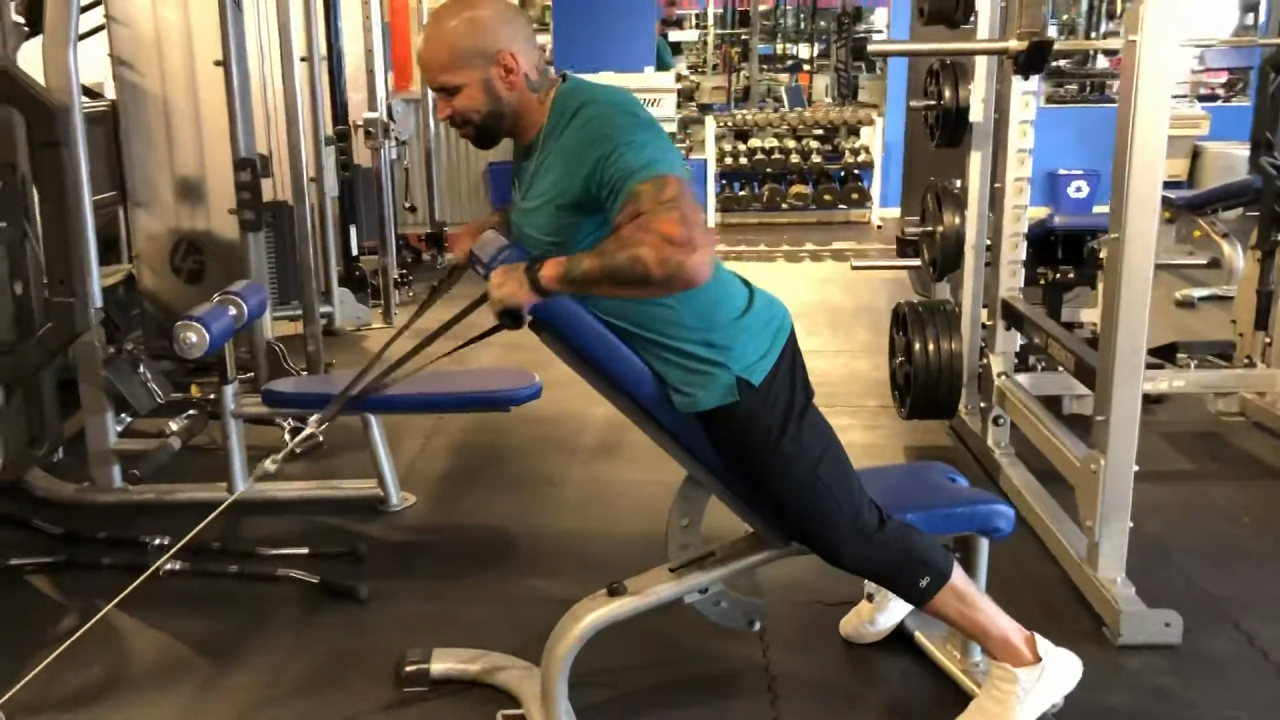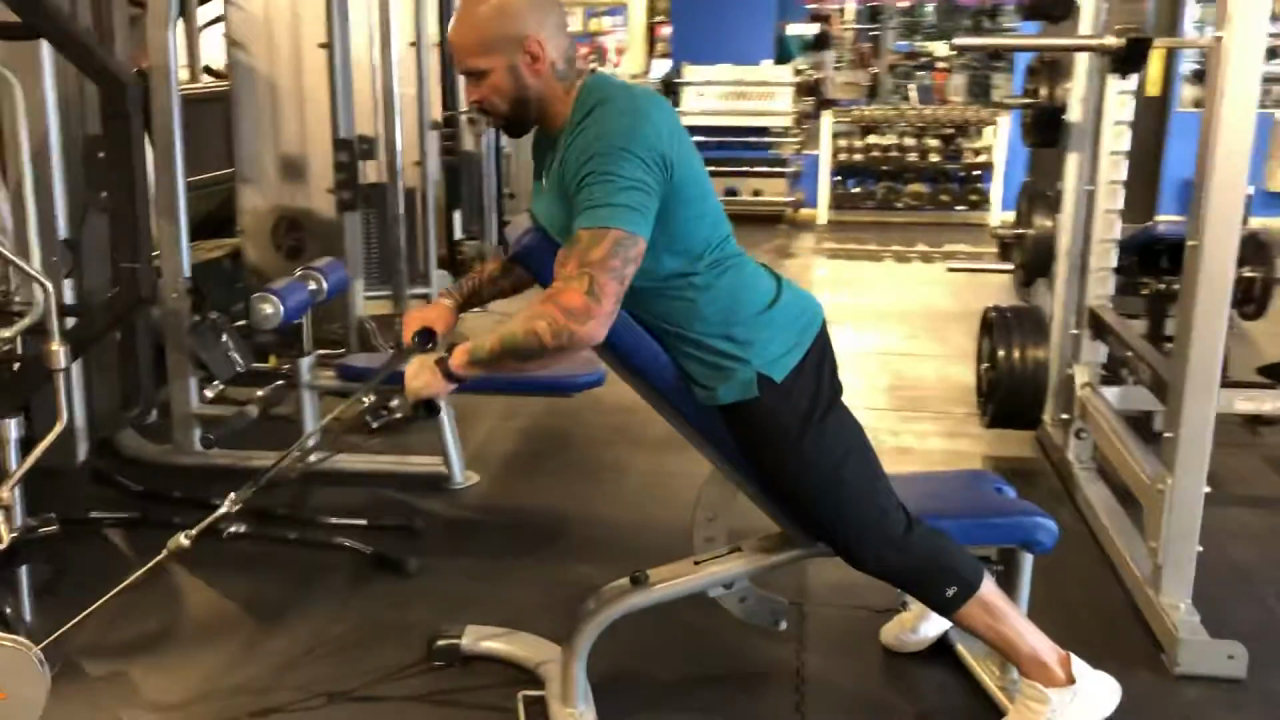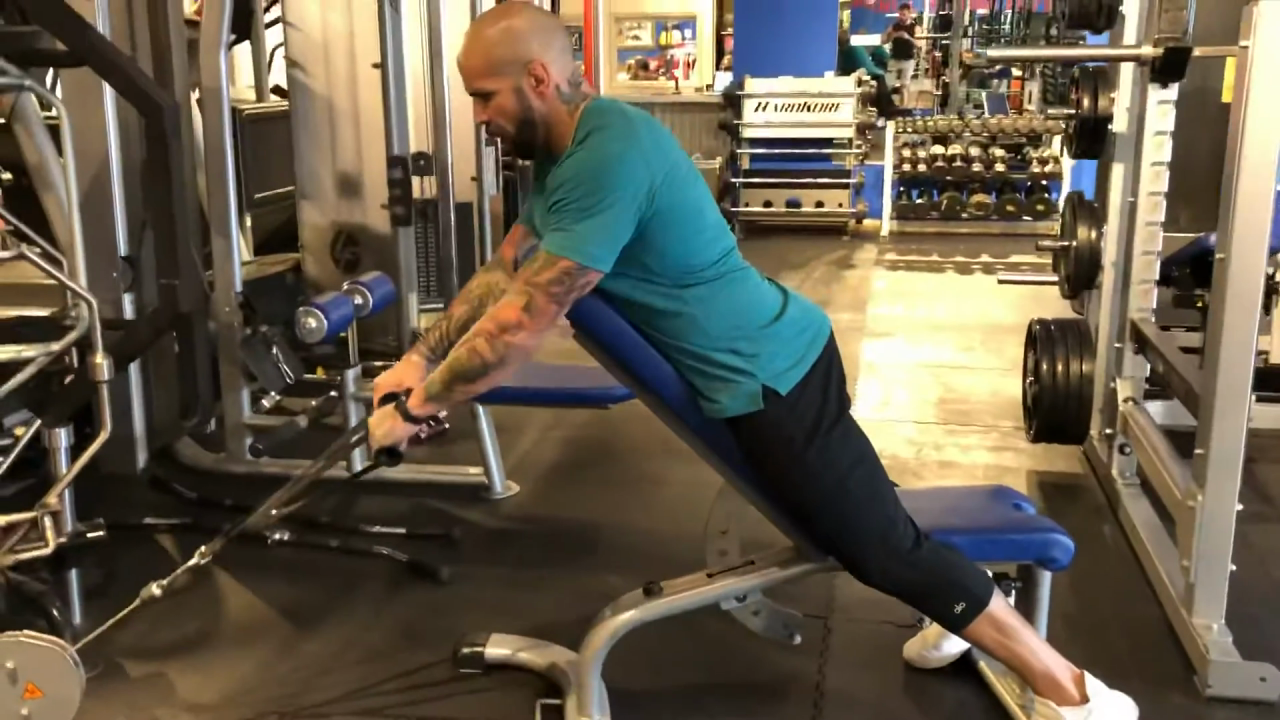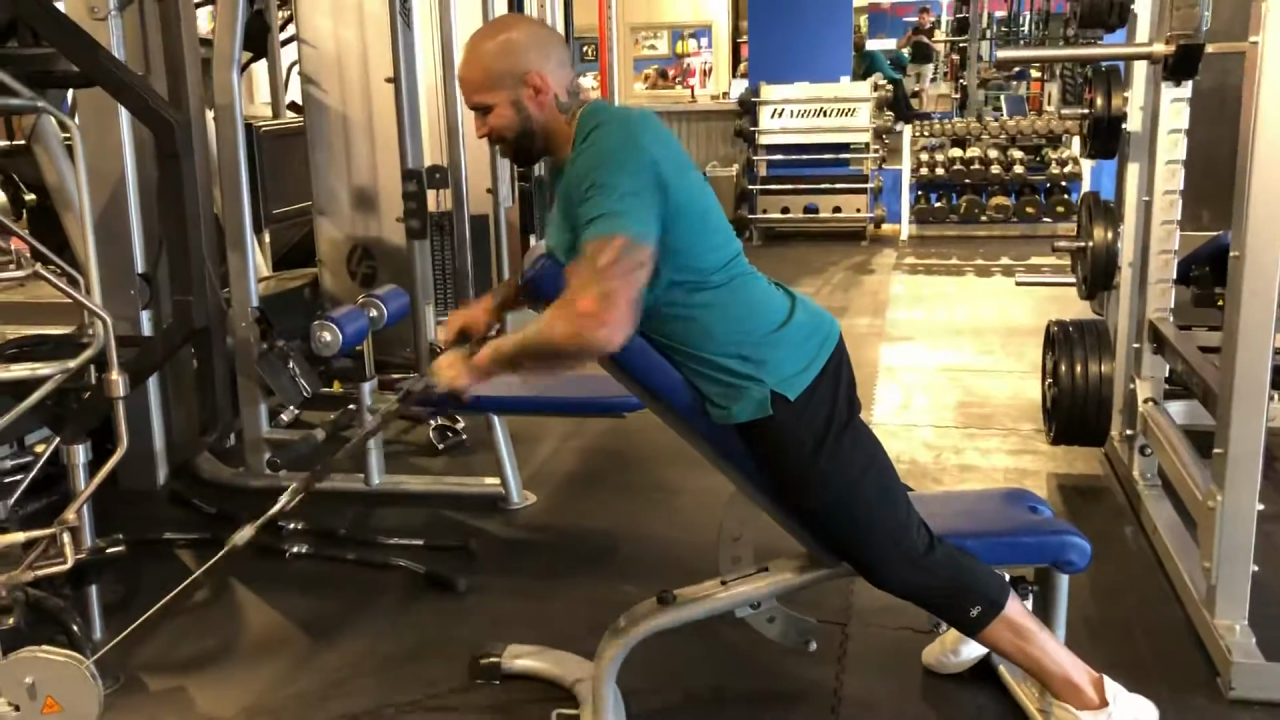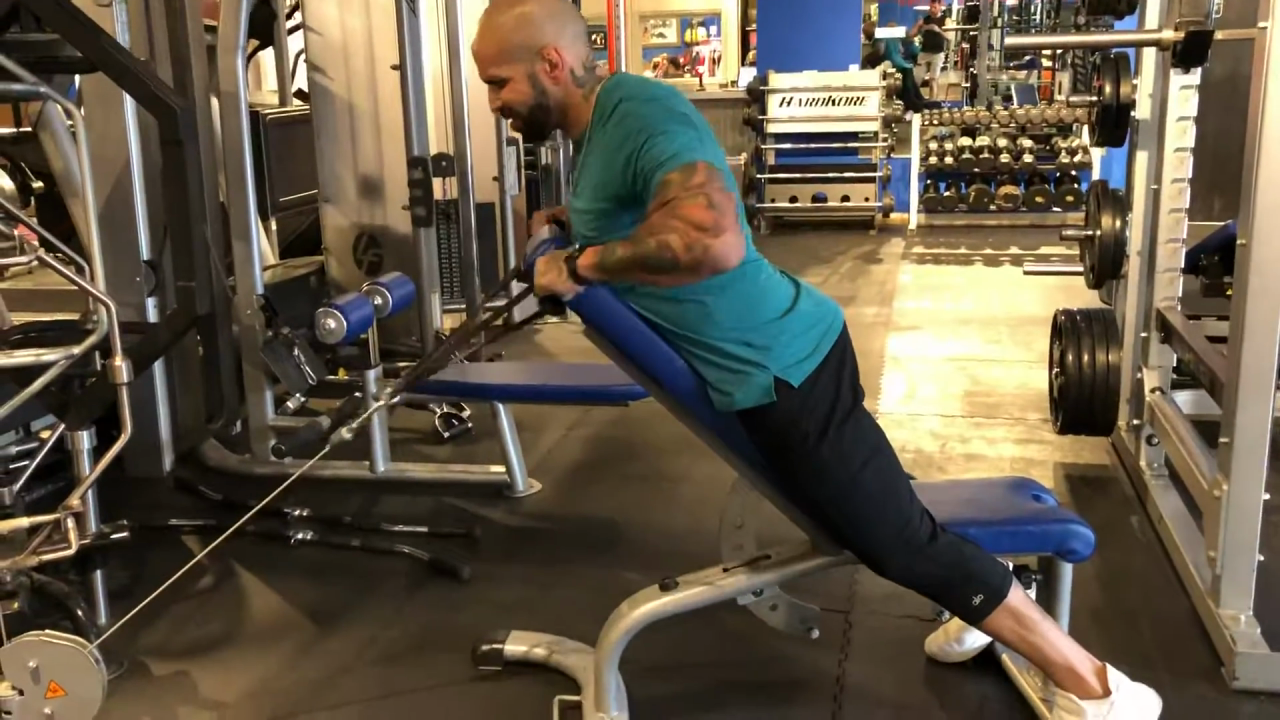
dt=0.5s
person 1, frame 1
left shoulder: (600, 124)
right shoulder: (534, 138)
left elbow: (683, 256)
right elbow: (561, 224)
left wrist: (538, 277)
right wrist: (496, 234)
left hip: (730, 366)
right hip: (702, 362)
left knee: (842, 527)
left ankle: (1027, 657)
right ankle: (891, 583)
person 1, frame 2
left shoulder: (614, 135)
right shoulder: (562, 130)
left elbow: (581, 315)
left wrist: (455, 367)
right wrist: (455, 298)
left hip: (760, 363)
right hip: (750, 347)
left knee: (872, 532)
right ankle: (938, 593)
person 1, frame 3
left shoulder: (606, 159)
right shoulder: (569, 148)
left elbow: (521, 324)
right elbow: (508, 270)
left wrist: (416, 408)
right wrist: (421, 357)
left hip: (768, 378)
right hip: (765, 359)
left knee: (883, 548)
right knee: (864, 523)
right ankle: (972, 607)
person 1, frame 4
left shoulder: (609, 151)
right shoulder: (582, 150)
left elbow: (599, 325)
right elbow: (586, 279)
left wrist: (481, 363)
right wrist: (493, 305)
left hip: (776, 383)
right hip: (778, 364)
left knee: (899, 555)
right knee: (885, 536)
right ankle: (989, 615)
person 1, frame 5
left shoulder: (637, 114)
right shoulder: (597, 128)
left elbow: (715, 242)
left wrist: (579, 265)
right wrist: (567, 226)
left hip: (778, 370)
right hip: (778, 354)
left knee: (901, 541)
right knee: (882, 514)
right ankle: (991, 604)
